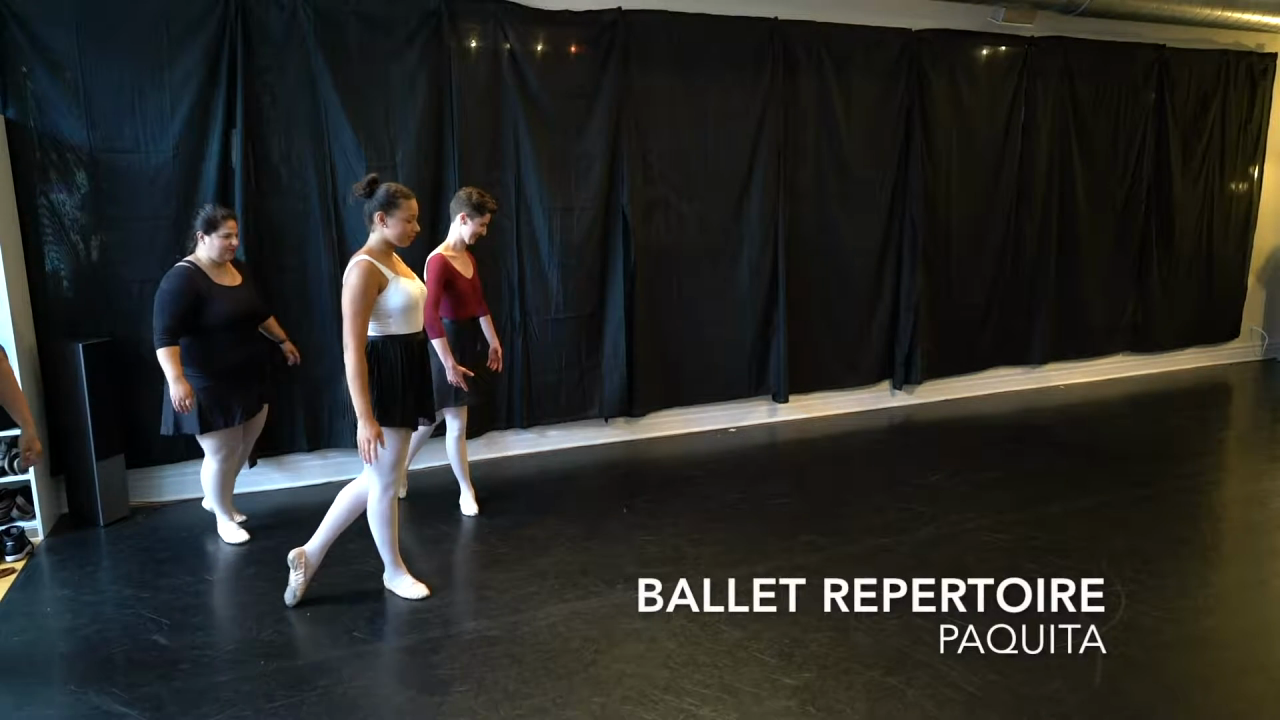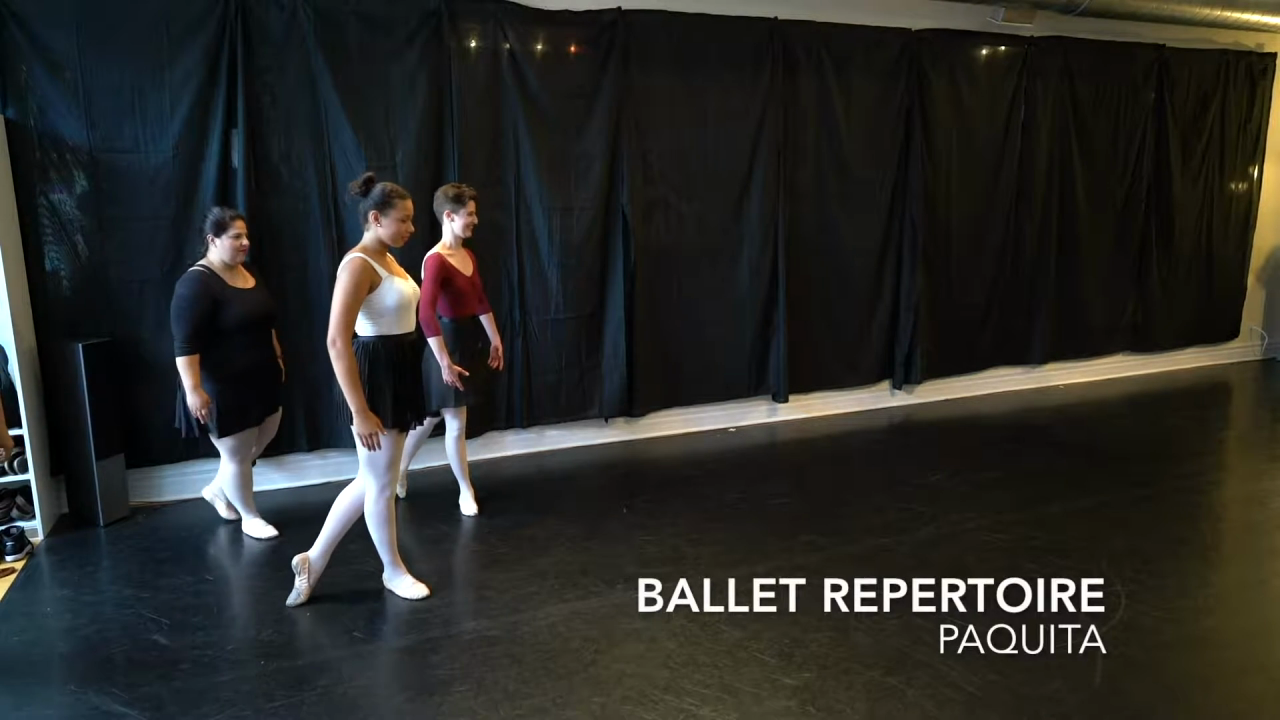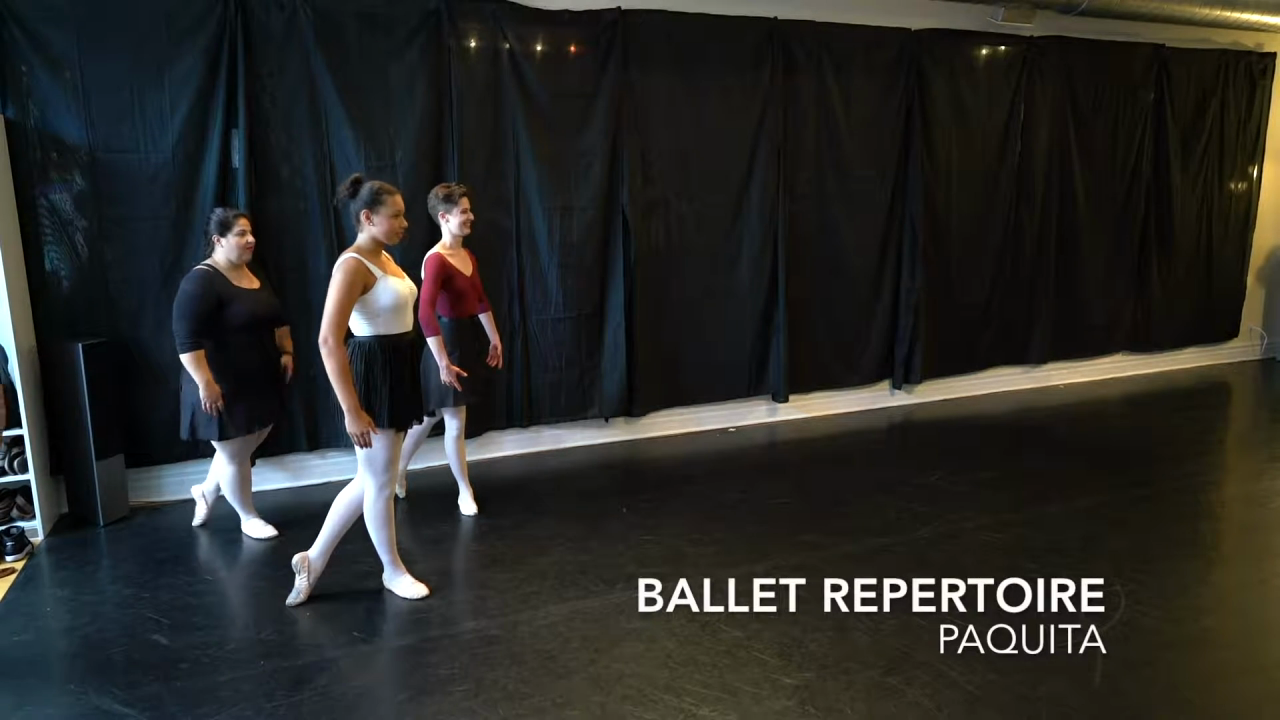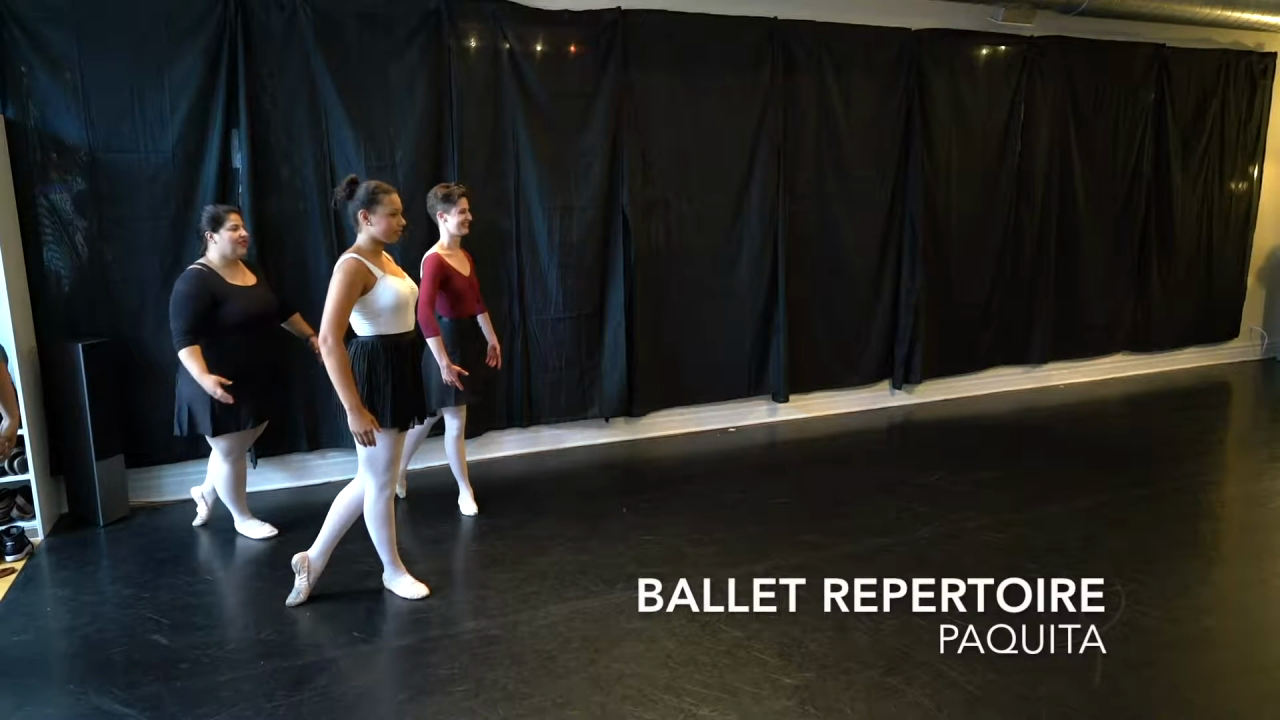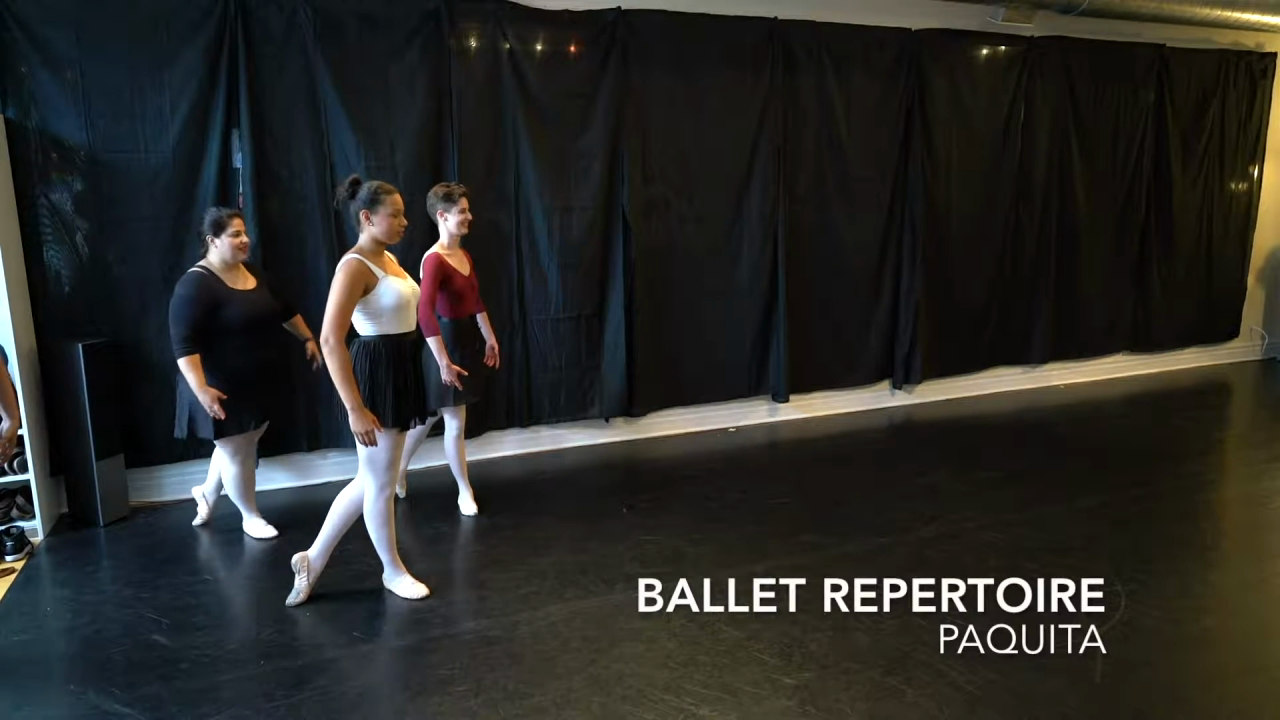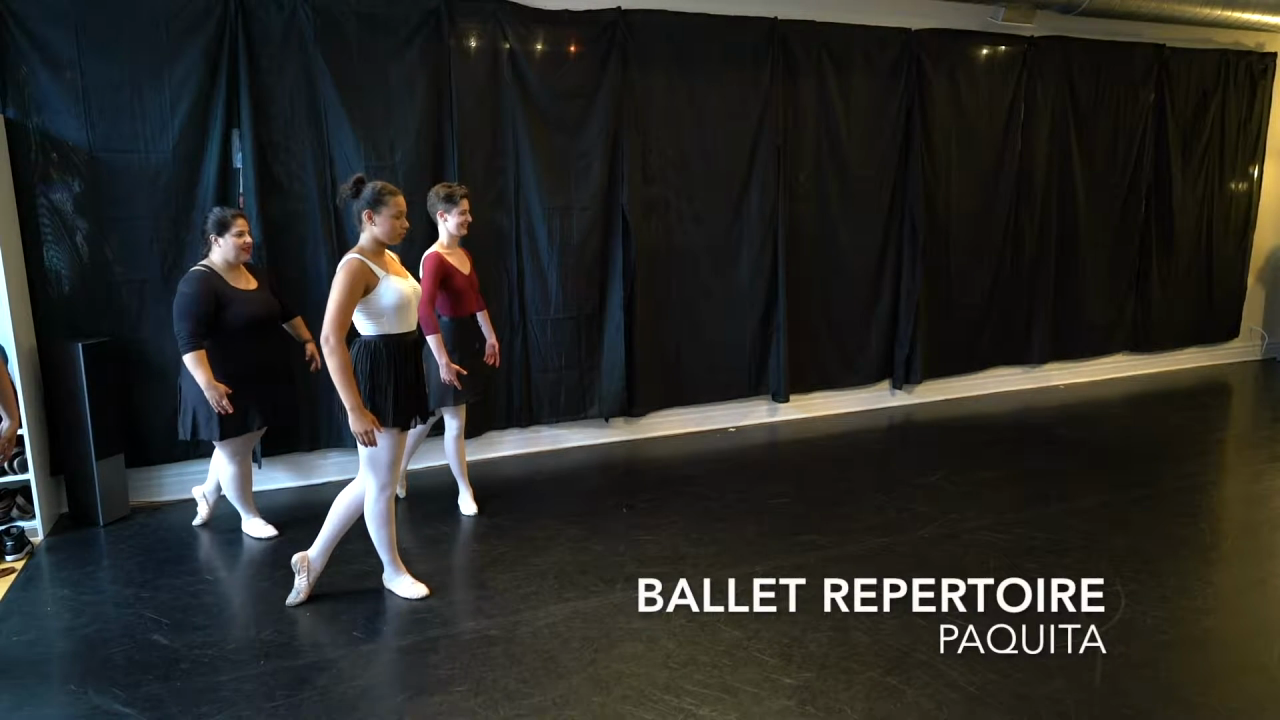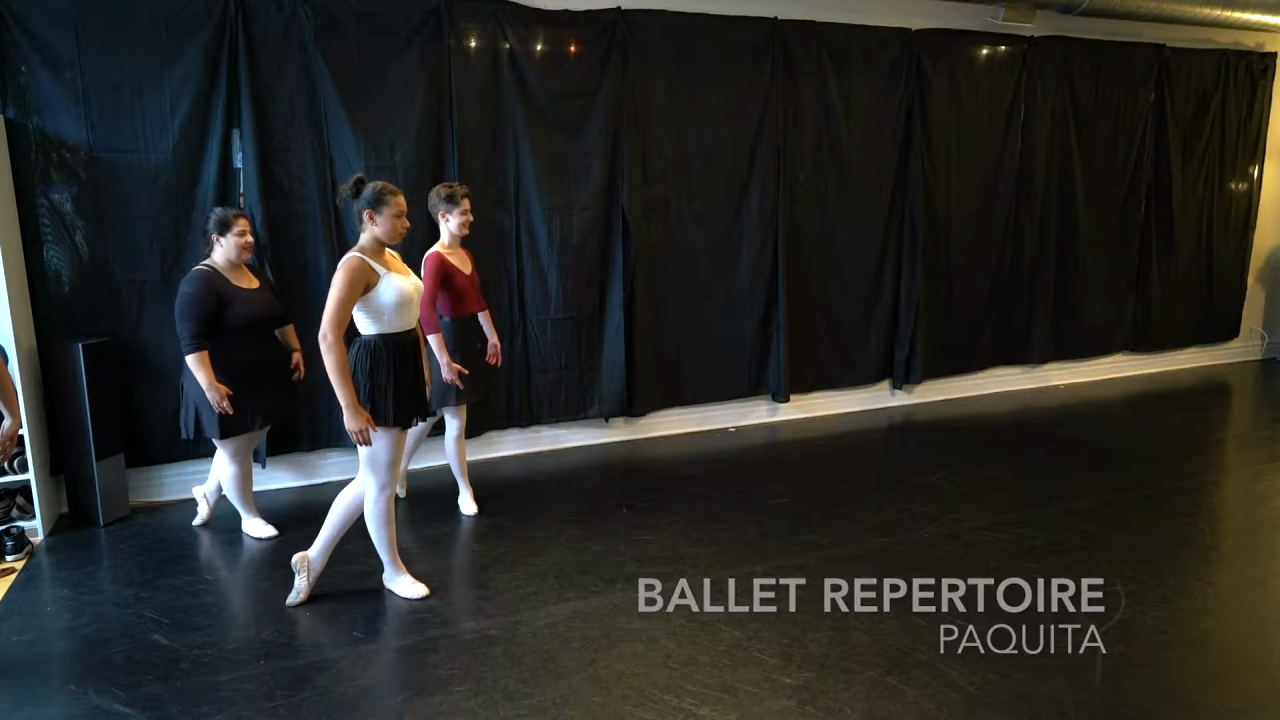
dt=0.4s
person 1, frame 1
left shoulder: (393, 259)
right shoulder: (365, 268)
right elbow: (353, 347)
right wrist: (365, 417)
left hip: (406, 373)
right hip: (383, 377)
left knee: (375, 479)
right knee: (385, 482)
left ankle: (310, 554)
right ankle: (394, 570)
person 1, frame 2
left shoulder: (387, 259)
right shoulder: (358, 266)
right elbow: (337, 341)
right wrist: (360, 411)
left hip: (398, 372)
right hip: (375, 375)
left knee: (370, 479)
right knee: (380, 483)
left ankle: (313, 560)
right ankle: (393, 570)
person 1, frame 3
left shoulder: (384, 258)
right shoulder: (353, 266)
right elbow: (329, 340)
left wrist: (399, 380)
right wrist: (351, 410)
left hip: (396, 371)
right hip: (373, 375)
left knee: (369, 479)
right knee: (380, 483)
left ankle: (313, 560)
right ankle: (392, 570)
person 1, frame 4
left shoulder: (386, 258)
right shoulder: (353, 266)
right elbow: (329, 340)
left wrist: (406, 380)
right wrist: (354, 408)
left hip: (399, 370)
right hip: (375, 374)
left knee: (370, 479)
right knee: (380, 483)
left ankle: (313, 559)
right ankle: (393, 570)
person 1, frame 5
left shoulder: (388, 259)
right shoulder: (355, 267)
right elbow: (330, 339)
left wrist: (409, 379)
right wrist: (355, 408)
left hip: (400, 370)
right hip: (375, 373)
left knee: (370, 478)
right knee: (380, 483)
left ankle: (313, 559)
right ankle: (392, 570)
person 1, frame 6
left shoulder: (392, 259)
right shoulder: (355, 267)
right elbow: (331, 339)
left wrist: (418, 377)
right wrist: (355, 409)
left hip: (402, 370)
right hip: (377, 373)
left knee: (370, 479)
right knee: (381, 483)
left ankle: (313, 559)
right ankle: (393, 570)
person 1, frame 7
left shoulder: (393, 258)
right shoulder: (356, 266)
right elbow: (329, 336)
left wrist: (424, 371)
right wrist: (350, 407)
left hip: (403, 368)
right hip: (377, 371)
left knee: (371, 478)
right knee: (381, 482)
left ankle: (313, 559)
right ankle: (393, 570)
person 2, frame 1
left shoulder: (237, 269)
right shoulder: (183, 279)
left elbow: (259, 312)
right elbow: (165, 335)
left wrist: (283, 341)
right wrist: (176, 380)
left hip: (249, 377)
right hip: (209, 385)
left knee: (243, 446)
right knee: (221, 453)
left ankle: (216, 498)
right ankle: (225, 518)
person 2, frame 2
left shoulder: (247, 272)
right shoulder: (197, 284)
left elbow: (265, 321)
right elbow: (185, 343)
left wrist: (277, 356)
right wrist: (194, 389)
left hip: (259, 379)
right hip: (223, 387)
left knee: (262, 439)
right knee: (238, 453)
left ankle: (218, 489)
right ankle: (250, 517)
person 2, frame 3
left shoulder: (252, 274)
right shoulder: (201, 282)
left elbow: (277, 317)
right elbow: (186, 338)
left wrist: (286, 352)
right wrist: (206, 383)
left hip: (260, 382)
right hip: (225, 388)
left knee: (248, 445)
right knee: (235, 454)
left ankle: (207, 490)
right ankle: (249, 518)
person 2, frame 4
left shoulder: (251, 270)
right shoulder: (196, 281)
left elbow: (281, 308)
right elbow: (184, 336)
left wrist: (310, 335)
right wrist: (202, 376)
left hip: (257, 380)
right hip: (222, 386)
left knee: (239, 445)
right knee: (230, 452)
left ankle: (207, 493)
right ankle: (242, 518)
person 2, frame 5
left shoulder: (251, 272)
right shoulder: (196, 285)
left elbow: (283, 308)
right elbow: (184, 344)
left wrist: (308, 339)
right wrist: (200, 388)
left hip: (258, 382)
right hip: (222, 389)
left knee: (241, 445)
right knee: (238, 451)
left ankle: (208, 492)
right ankle: (251, 516)
person 2, frame 6
left shoulder: (253, 273)
right shoulder: (199, 283)
left elbow: (283, 310)
right elbow: (189, 340)
left wrist: (307, 340)
right wrist: (207, 384)
left hip: (260, 381)
right hip: (224, 388)
left knee: (242, 445)
right knee: (235, 452)
left ankle: (207, 492)
right ankle: (249, 516)
person 2, frame 7
left shoulder: (255, 274)
right shoulder: (200, 282)
left elbow: (280, 315)
right elbow: (192, 341)
left wrist: (294, 349)
right wrist: (209, 384)
left hip: (261, 381)
right hip: (225, 387)
left knee: (244, 445)
right knee: (236, 452)
left ankle: (208, 492)
right ankle: (250, 516)
person 3, frame 1
left shoulder: (468, 258)
right shoulder: (438, 261)
left elbow: (479, 303)
right elbow: (430, 317)
left wrist: (493, 342)
right wrist: (449, 363)
left hip: (470, 340)
right hip: (448, 342)
right knee: (456, 424)
left ankle: (398, 472)
right ankle: (466, 491)
person 3, frame 2
left shoulder: (469, 256)
right shoulder: (436, 260)
left elbow: (481, 301)
right elbow: (426, 315)
left wrist: (495, 340)
right wrist: (444, 361)
left hip: (471, 339)
right hip: (449, 341)
left knee: (432, 415)
right knee: (456, 424)
left ankle: (398, 472)
right ankle: (466, 492)
person 3, frame 3
left shoulder: (468, 255)
right shoulder: (436, 260)
left elbow: (480, 300)
right elbow: (426, 314)
left wrist: (494, 338)
right wrist: (443, 361)
left hip: (469, 338)
right hip: (448, 341)
left knee: (430, 415)
right knee: (455, 424)
left ankle: (397, 472)
right ankle: (465, 492)
person 3, frame 4
left shoulder: (465, 256)
right shoulder: (434, 260)
left elbow: (477, 301)
right elbow: (424, 314)
left wrist: (491, 338)
right wrist: (443, 361)
left hip: (469, 339)
right hip: (447, 341)
left knee: (430, 415)
right knee: (456, 423)
left ankle: (398, 472)
right ankle: (465, 491)
person 3, frame 5
left shoulder: (465, 255)
right shoulder: (434, 260)
right elbow: (425, 313)
left wrist: (490, 338)
right wrist: (443, 361)
left hip: (468, 339)
right hip: (447, 340)
left knee: (430, 415)
right knee: (455, 424)
left ankle: (398, 472)
right ankle: (465, 491)
person 3, frame 6
left shoulder: (464, 254)
right shoulder: (434, 259)
left elbow: (476, 299)
right elbow: (425, 312)
left wrist: (490, 336)
right wrist: (442, 360)
left hip: (468, 337)
right hip: (447, 339)
left knee: (430, 414)
right knee: (456, 423)
left ankle: (398, 472)
right ankle: (465, 491)
person 3, frame 7
left shoulder: (466, 254)
right shoulder: (435, 259)
left elbow: (478, 299)
right elbow: (426, 311)
left wrist: (492, 336)
right wrist: (443, 359)
left hip: (469, 338)
right hip: (449, 340)
left knee: (430, 414)
right knee: (456, 423)
left ankle: (398, 472)
right ankle: (465, 491)
